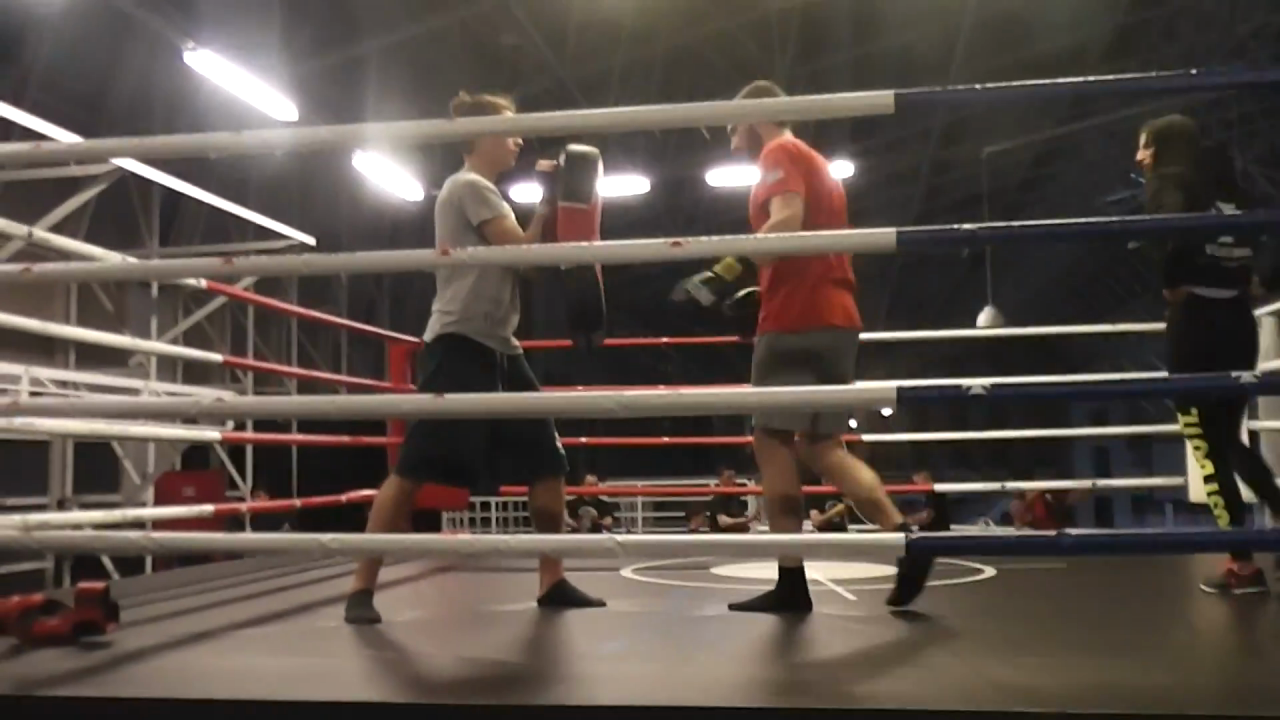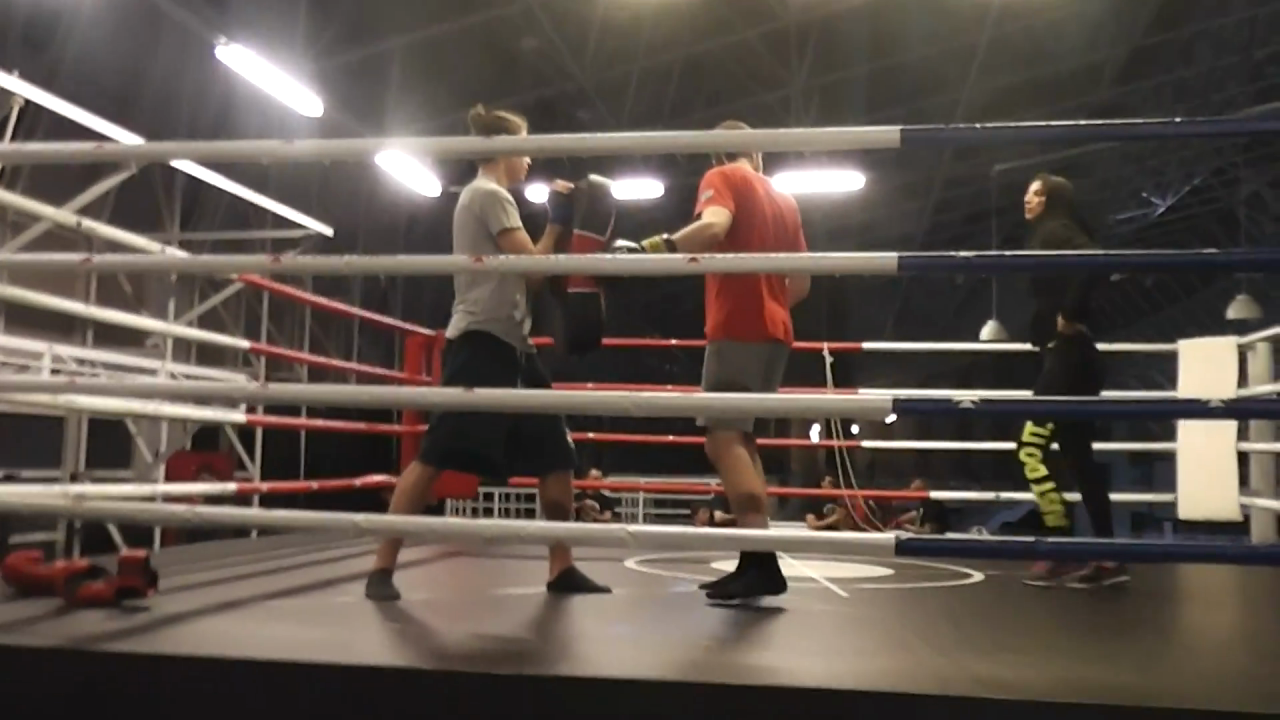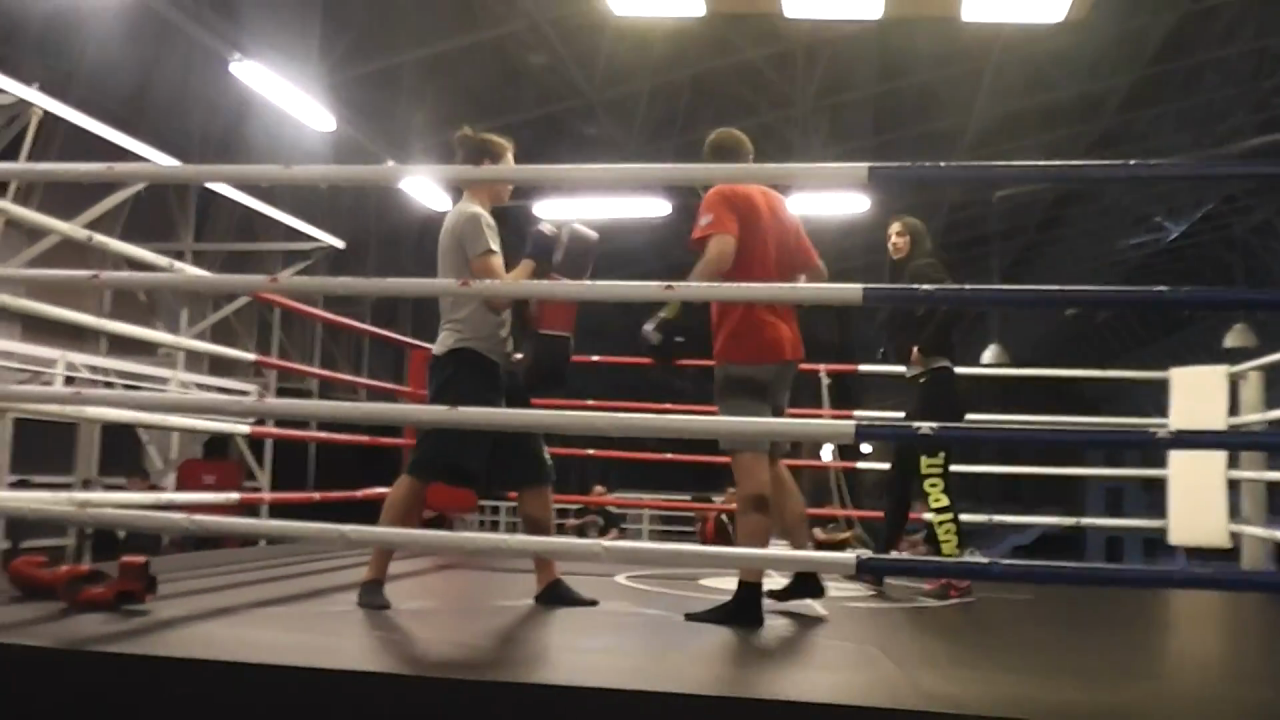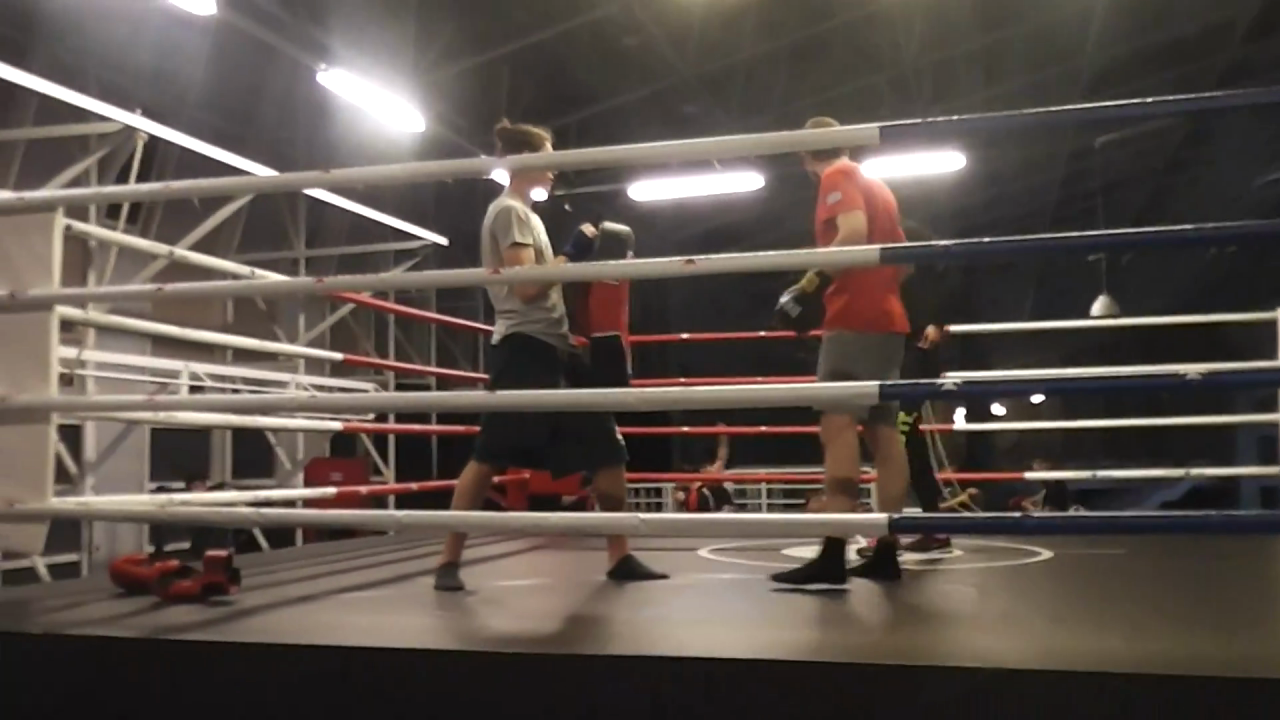
dt=0.7s
person 1, frame 1
left shoulder: (486, 194)
right shoulder: (469, 187)
left elbow: (519, 261)
right elbow: (523, 251)
left wrist: (550, 203)
right wrist: (549, 204)
left hip: (498, 347)
right hip: (459, 343)
left knee: (547, 461)
right knee: (415, 467)
left ankle: (552, 581)
right ankle: (361, 587)
person 1, frame 2
left shoulder: (489, 199)
right shoulder: (489, 195)
left elbow: (524, 275)
left wrist: (558, 226)
right wrist: (557, 221)
left hip: (510, 344)
right hip: (480, 341)
left knee: (557, 455)
right knee: (436, 455)
left ankle: (561, 568)
right ankle: (383, 567)
person 1, frame 3
left shoulder: (470, 219)
right shoulder: (474, 219)
right elbow: (496, 294)
left wrist: (536, 267)
right wrist: (534, 257)
left hip: (490, 362)
right hip: (466, 360)
left knee: (535, 470)
right knee: (425, 470)
left ankle: (547, 580)
right ankle: (373, 578)
person 1, frame 4
left shoulder: (526, 213)
right shoulder: (507, 211)
right elbow: (526, 287)
left wrist: (576, 262)
right wrist: (572, 253)
left hip: (553, 345)
right hip: (525, 346)
left knee: (606, 448)
right knee: (490, 456)
left ankle: (619, 556)
right ankle: (448, 561)
person 2, frame 1
left shoulder: (781, 153)
right shoulder: (818, 167)
left elbow: (787, 224)
left wrist: (722, 275)
right wrist: (756, 289)
left hip: (794, 321)
right hip: (834, 319)
left knee: (772, 441)
right knee: (825, 446)
left ankle: (793, 584)
right ankle: (901, 540)
person 2, frame 2
left shoulder: (720, 178)
right shoulder: (784, 199)
left elbow: (714, 227)
right elbow: (801, 282)
left wrist: (651, 249)
left hip: (738, 330)
right hip: (773, 331)
left knee: (723, 440)
right knee: (740, 441)
left ankle: (764, 563)
right ankle: (751, 564)
person 2, frame 3
left shoulder: (721, 197)
right shoulder: (777, 203)
left elbow: (718, 259)
right elbow: (815, 271)
left wrist: (673, 309)
left hip: (744, 347)
right hip: (782, 345)
left knee: (749, 463)
right knee: (770, 460)
left ankle: (747, 597)
right ankle: (805, 571)
person 2, frame 4
left shoulder: (837, 178)
right shoulder: (876, 186)
left elbow: (853, 235)
left wrist: (810, 285)
left hip: (854, 318)
right hip: (887, 319)
left knee: (837, 423)
right knee: (883, 429)
person 3, frame 1
left shoulder: (1166, 184)
right shoulder: (1224, 183)
left wrist: (1172, 284)
left hip: (1196, 320)
right hip: (1238, 320)
left knee: (1207, 445)
right knee: (1228, 439)
person 3, frame 2
left shoulder: (1054, 233)
right shoulder: (1051, 238)
left elbow: (1092, 267)
left wrist: (1069, 317)
right wrist: (1070, 315)
left hip: (1067, 356)
right hip: (1072, 357)
left knee: (1032, 448)
right knee: (1079, 457)
right ankle: (1107, 558)
person 3, frame 3
left shoulder: (924, 269)
right shoulder: (905, 278)
left elbow: (952, 307)
left wrist: (924, 348)
right wrist: (898, 351)
left hip: (932, 385)
right hip: (925, 386)
left knee: (932, 479)
right knee: (900, 476)
left ankle: (957, 577)
person 3, frame 4
left shoulder: (911, 236)
left elbow: (948, 279)
left wrist: (937, 322)
left hip: (918, 349)
left knee: (900, 434)
right knee: (908, 437)
right ankle: (935, 530)
